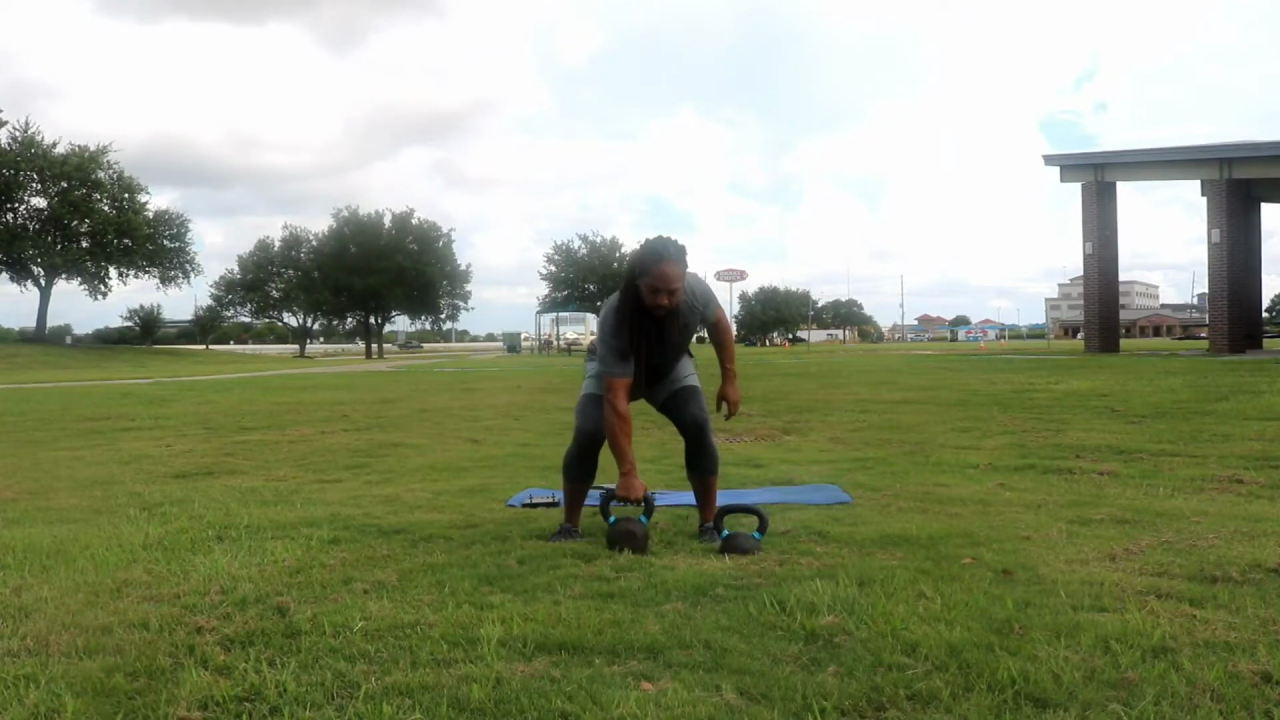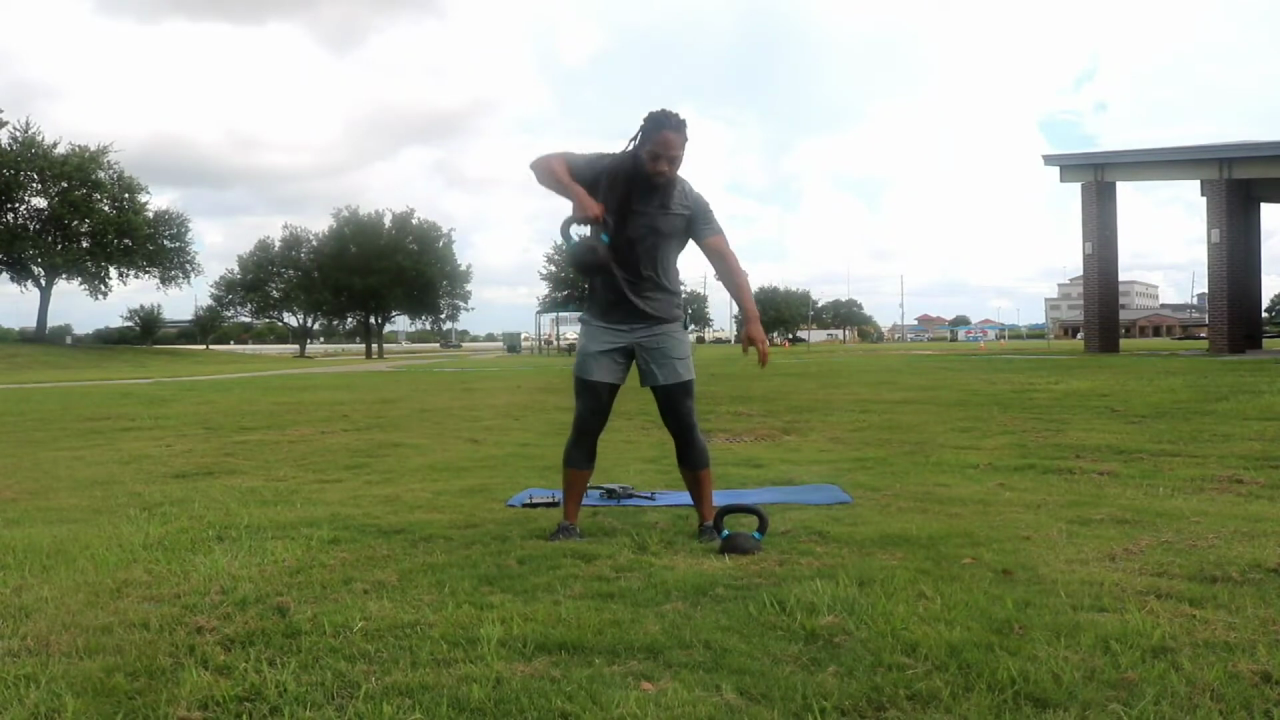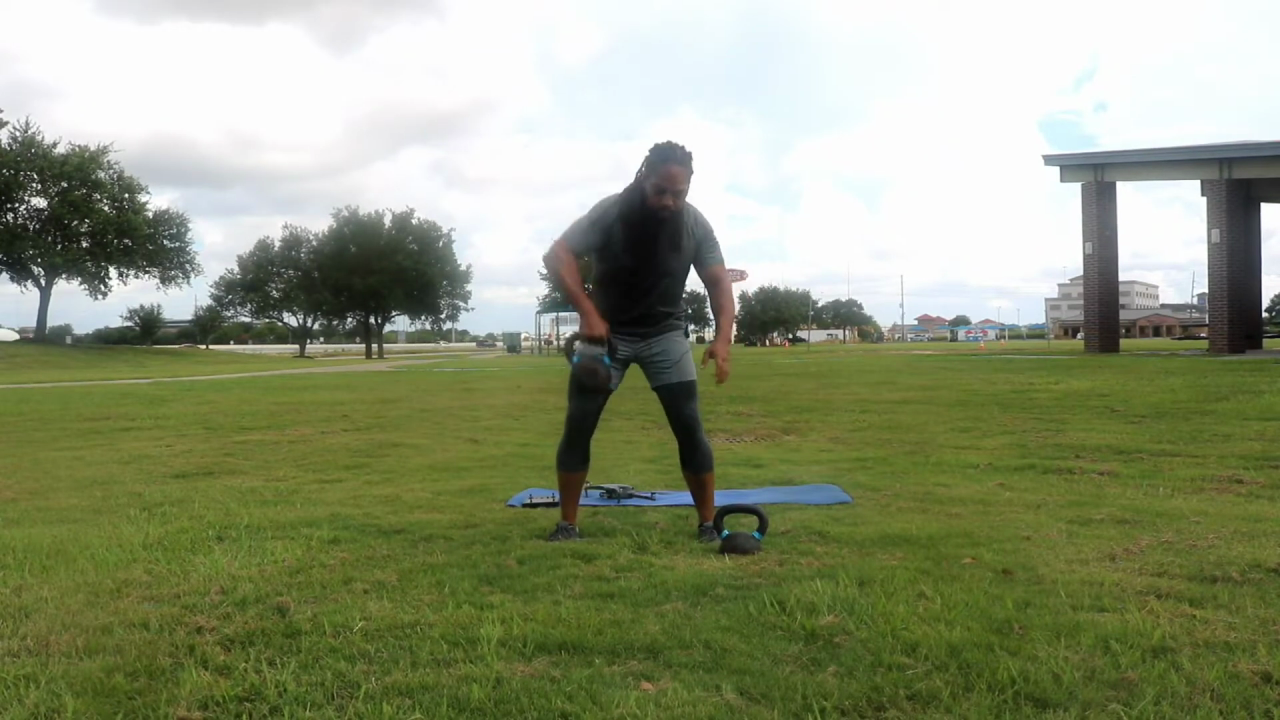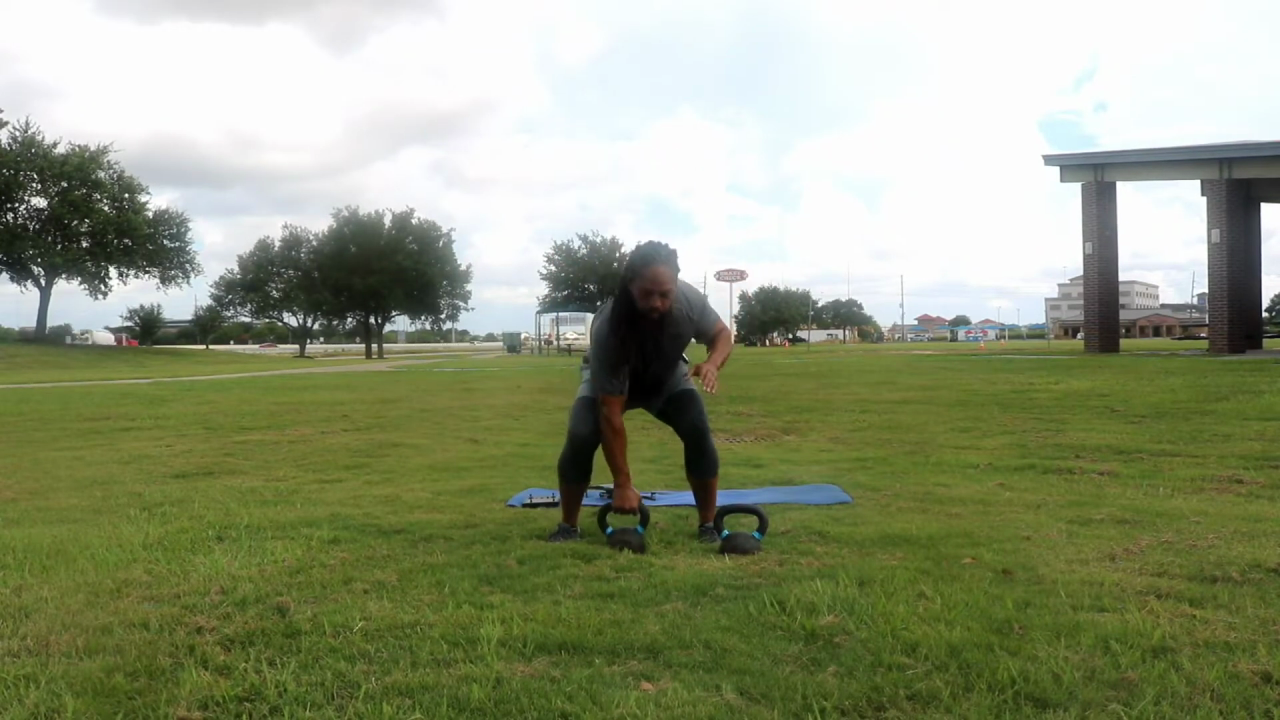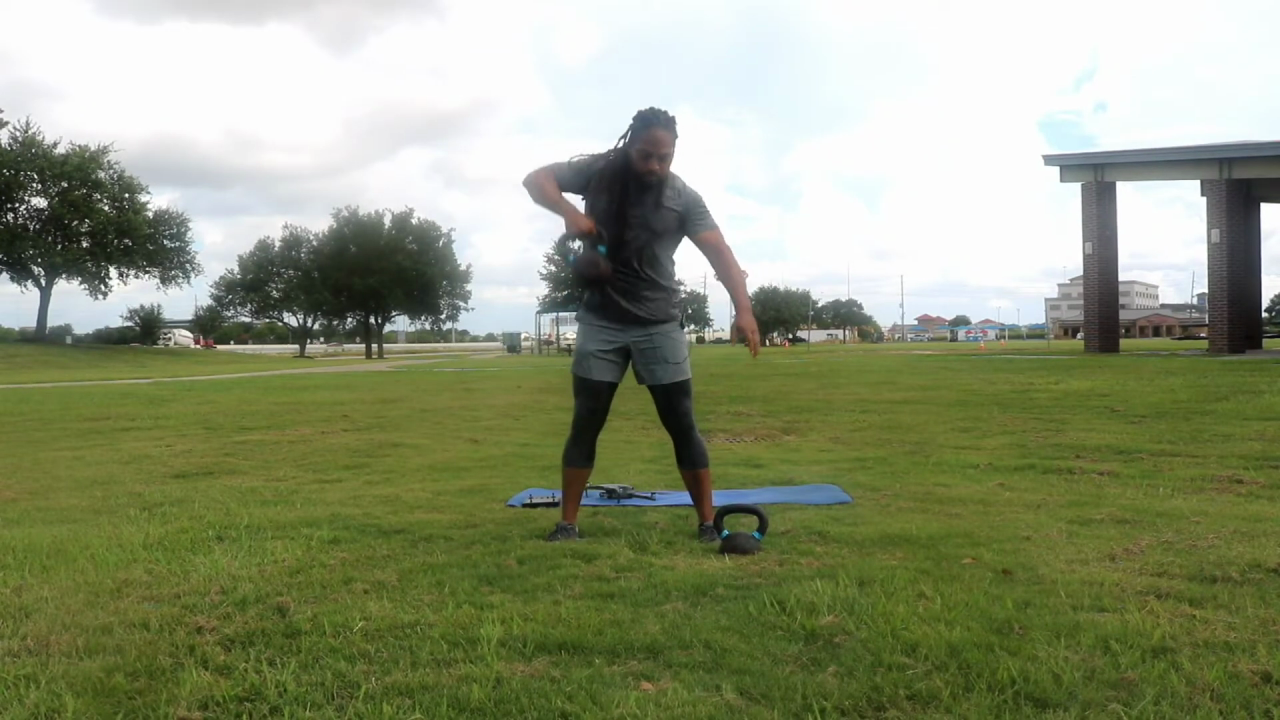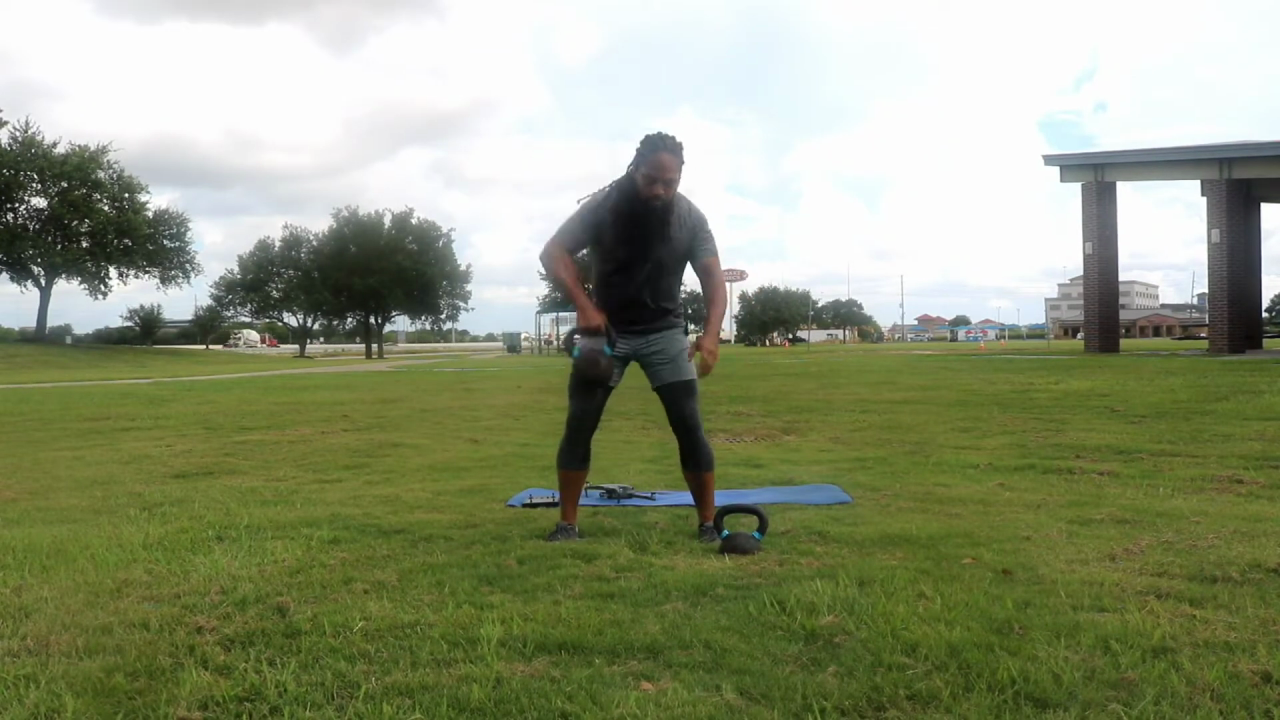
dt=0.5s
person 1, frame 1
left shoulder: (697, 291)
right shoulder: (615, 315)
left elbow: (719, 324)
right elbow: (616, 402)
left wrist: (730, 379)
right wrist: (628, 473)
left hip: (671, 368)
right hip: (613, 369)
left knee: (698, 427)
right knee: (587, 434)
left ankle: (708, 525)
right ankle: (569, 526)
person 1, frame 2
left shoulder: (689, 201)
right shoulder: (611, 171)
left elbow: (723, 257)
right elbow: (543, 165)
left wrist: (751, 318)
right wrist: (576, 194)
left hip: (663, 325)
right hip: (604, 323)
left knee: (683, 425)
right knee: (587, 425)
left ankle: (707, 523)
right ankle: (569, 524)
person 1, frame 3
left shoulder: (696, 225)
right shoulder: (613, 212)
left elbow: (718, 283)
right elbow: (557, 257)
left wrist: (722, 337)
right wrist: (587, 312)
left hip: (664, 333)
right hip: (607, 332)
left knee: (689, 425)
right knee: (578, 424)
left ankle: (708, 524)
right ankle: (567, 525)
person 1, frame 4
left shoulder: (691, 301)
right shoulder: (610, 325)
left elbow: (722, 335)
right elbow: (611, 413)
left wrist: (713, 361)
right wrist: (624, 485)
left hip: (667, 379)
right hip: (610, 385)
left knee: (698, 431)
right knee: (580, 438)
left ankle: (708, 525)
right ankle: (568, 525)
person 1, frame 5
left shoulder: (683, 196)
right shoulder: (601, 171)
left elbow: (719, 251)
right elbow: (535, 179)
left wrist: (744, 309)
right wrist: (570, 214)
left hip: (660, 325)
right hip: (601, 322)
left knee: (681, 425)
right knee: (586, 425)
left ankle: (708, 522)
right ankle: (567, 523)
person 1, frame 6
left shoulder: (690, 217)
right shoulder: (605, 207)
left elbow: (713, 280)
right elbow: (553, 252)
left wrist: (712, 333)
right wrist: (583, 304)
left hip: (665, 333)
right hip: (607, 329)
left knee: (688, 423)
right knee: (580, 423)
left ankle: (708, 523)
right ankle: (566, 523)
